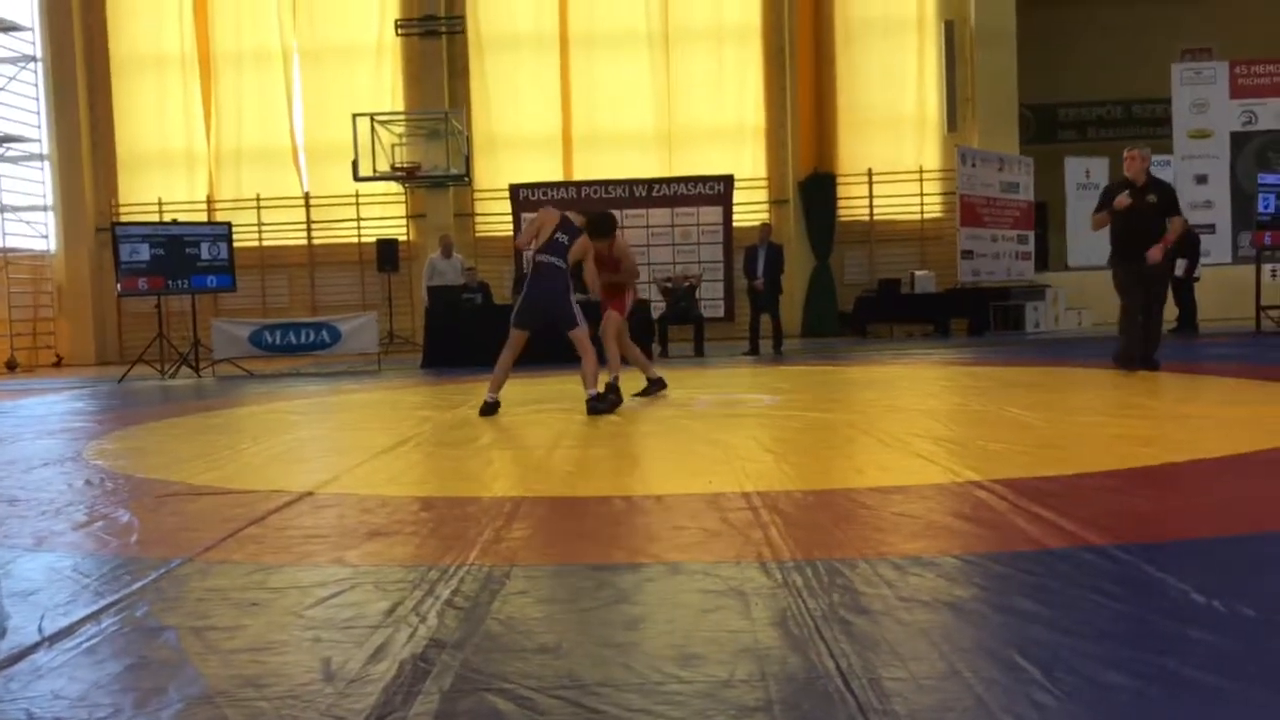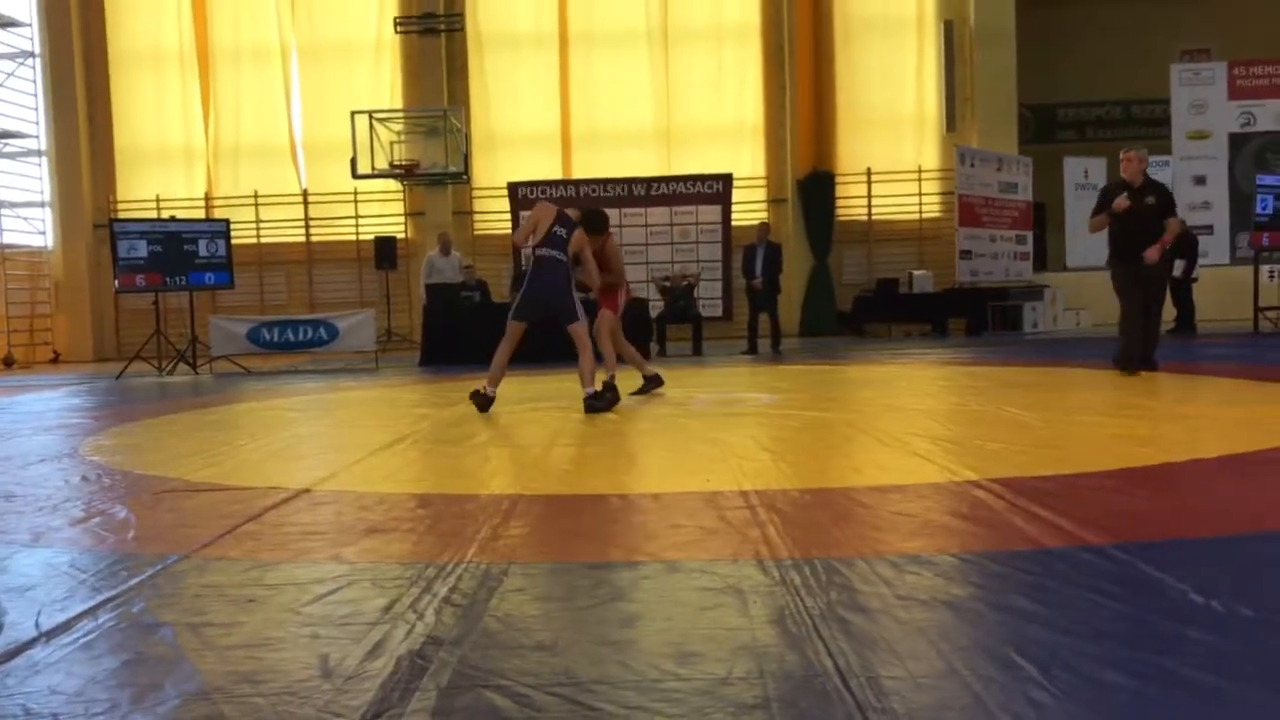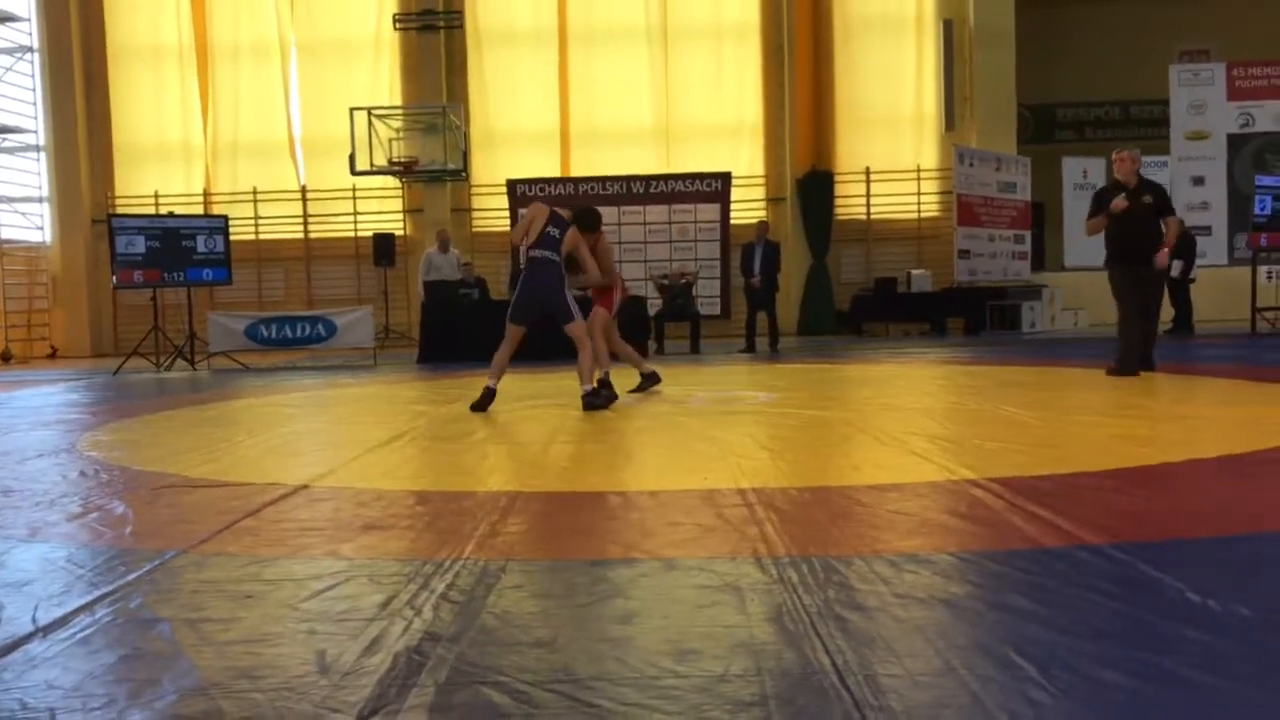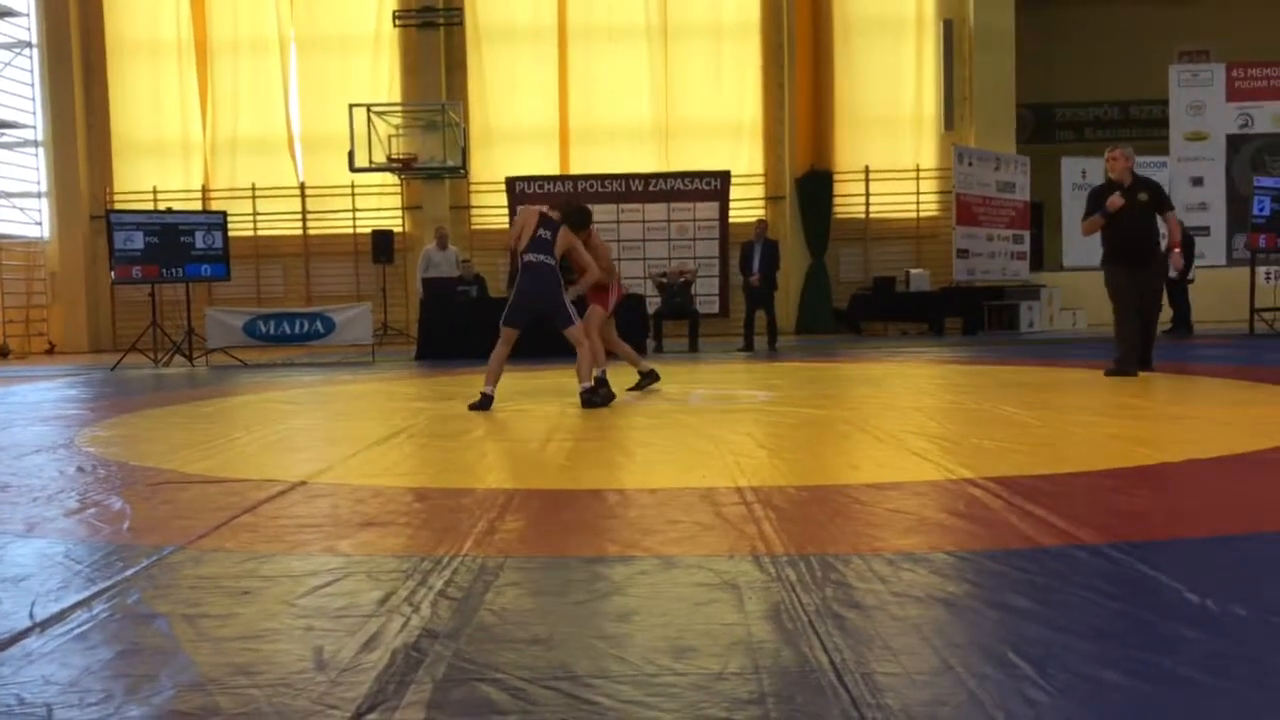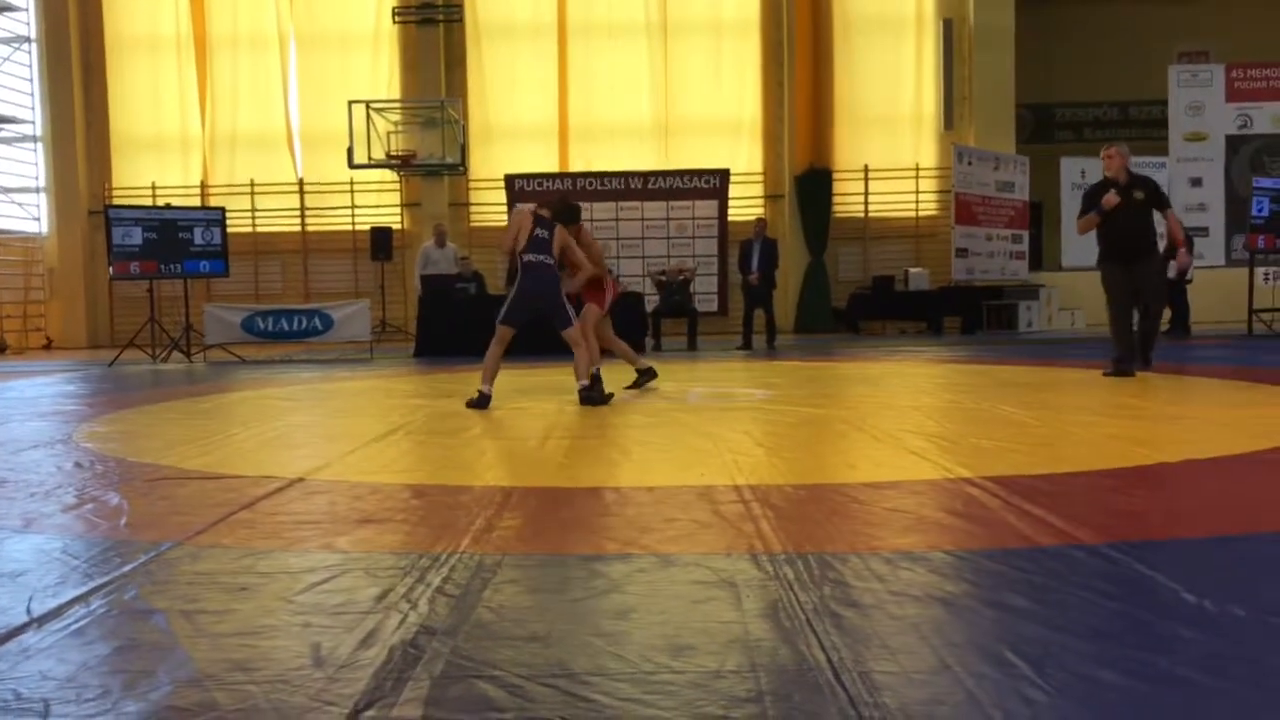
dt=0.1s
person 1, frame 1
left shoulder: (1163, 189)
right shoulder: (1113, 190)
left elbow: (1177, 224)
right elbow: (1095, 224)
left wrist: (1162, 246)
right wrist: (1113, 209)
left hip: (1154, 261)
right hip: (1124, 261)
left knee: (1153, 310)
right knee: (1130, 307)
left ankle: (1147, 356)
right ankle: (1129, 355)
person 1, frame 2
left shoulder: (1159, 191)
right shoulder: (1109, 191)
left elbow: (1174, 225)
right elbow: (1093, 227)
left wrist: (1159, 247)
right wrist: (1112, 211)
left hip: (1152, 262)
right hip: (1122, 263)
left knee: (1152, 312)
right knee: (1130, 309)
left ankle: (1146, 357)
right ankle: (1129, 357)
person 1, frame 3
left shoulder: (1154, 190)
right shoulder: (1104, 194)
left elbow: (1171, 223)
right elbow: (1089, 230)
left wrist: (1165, 250)
right wrist: (1110, 212)
left hip: (1152, 264)
right hip: (1120, 264)
left knee: (1149, 313)
right knee: (1128, 311)
left ankle: (1145, 358)
right ankle: (1127, 362)
person 1, frame 4
left shoulder: (1150, 187)
right shoulder: (1099, 193)
left elbow: (1171, 218)
right elbow: (1086, 229)
left wrist: (1176, 249)
right wrist: (1106, 211)
left hip: (1150, 263)
right hip: (1117, 265)
left knee: (1150, 313)
right knee: (1124, 313)
left ankle: (1144, 357)
right ankle: (1125, 362)
person 1, frame 5
left shoulder: (1146, 185)
right shoulder: (1095, 192)
left elbow: (1169, 215)
right elbow: (1081, 228)
left wrist: (1181, 247)
right wrist: (1102, 209)
left hip: (1147, 261)
right hip: (1113, 264)
left knee: (1153, 309)
right knee: (1119, 313)
left ankle: (1143, 352)
right ankle: (1123, 363)
person 2, frame 1
left shoulder: (549, 214)
right shoulder: (585, 243)
left elbow: (521, 243)
right elbow: (593, 287)
left hip: (534, 288)
right hip: (560, 291)
left knee: (512, 349)
right knee: (586, 349)
left ankle: (491, 401)
right ankle: (593, 399)
person 2, frame 2
left shoulder: (544, 209)
right shoulder: (581, 236)
left elbow: (518, 240)
right elbow: (595, 281)
left hip: (536, 282)
right hip: (562, 285)
left knee: (509, 341)
right knee: (584, 345)
left ankle: (487, 394)
right ankle: (591, 397)
person 2, frame 3
left shoulder: (538, 209)
right shoulder: (575, 235)
left elbow: (515, 240)
right elbow: (595, 276)
left hip: (530, 282)
right hip: (555, 285)
left knee: (509, 342)
right knee: (583, 343)
left ankle: (489, 392)
right ankle: (588, 395)
person 2, frame 4
left shoulder: (528, 213)
right shoulder: (568, 235)
left elbow: (512, 244)
right elbow: (594, 272)
right wrist: (572, 291)
left hip: (526, 286)
right hip: (552, 288)
left knee: (504, 344)
right knee: (582, 343)
left ankle: (486, 396)
right ankle: (587, 392)
person 2, frame 5
left shoulder: (521, 214)
right shoulder: (561, 232)
left elbow: (506, 247)
right elbow: (587, 269)
right wrist: (566, 288)
left hip: (526, 285)
right hip: (551, 286)
left knee: (498, 342)
right knee: (579, 344)
left ankle: (484, 395)
right ankle: (585, 390)
person 3, frame 1
left shoulder: (618, 247)
left elbow: (633, 274)
left wrist: (606, 277)
left hip: (622, 291)
right hip: (608, 291)
left knee: (607, 332)
right knee: (623, 342)
left ankle: (613, 387)
right ankle: (655, 379)
person 3, frame 2
left shoulder: (609, 245)
left elbow: (618, 277)
left hip: (615, 290)
right hip: (603, 289)
left knee: (601, 331)
right knee: (617, 340)
left ankle: (610, 385)
right ankle: (651, 376)
person 3, frame 3
left shoulder: (601, 245)
left elbow: (609, 278)
left hip: (611, 288)
right hip: (599, 289)
left knee: (593, 329)
right knee: (612, 340)
left ankle: (605, 384)
right ankle: (649, 374)
person 3, frame 4
left shoulder: (593, 241)
left elbow: (609, 275)
left hip: (607, 288)
right hip: (595, 289)
left knee: (589, 327)
right knee: (610, 340)
left ankle: (602, 382)
right ankle: (647, 372)
person 3, frame 5
left shoulder: (583, 236)
left elbow: (600, 265)
left hip: (602, 285)
right hip: (589, 287)
left knee: (584, 326)
right knee: (608, 340)
left ankle: (595, 377)
right ankle: (645, 369)
